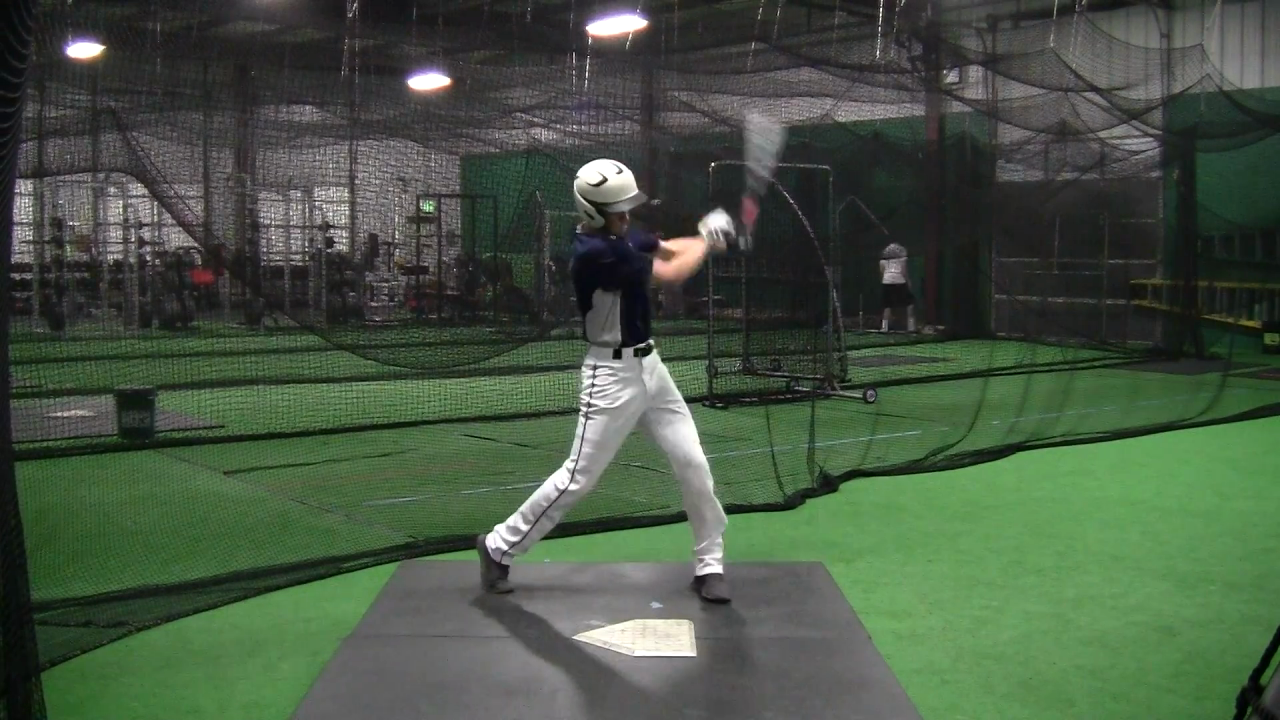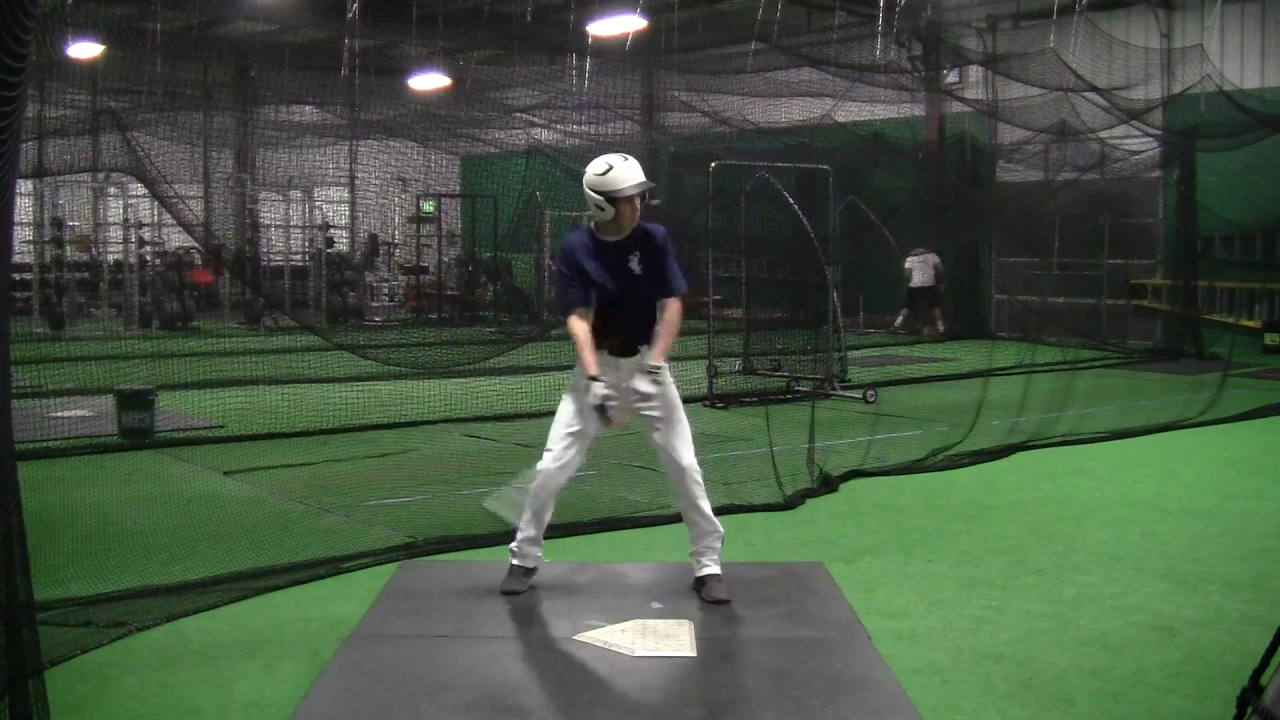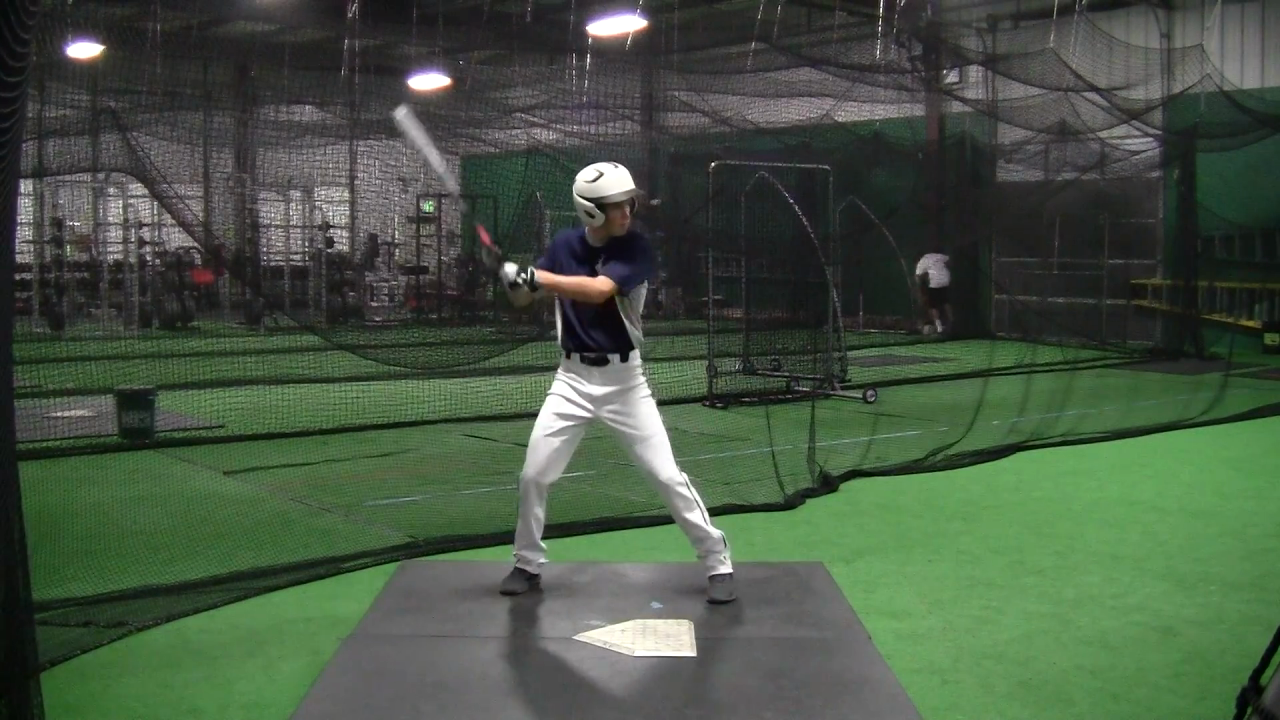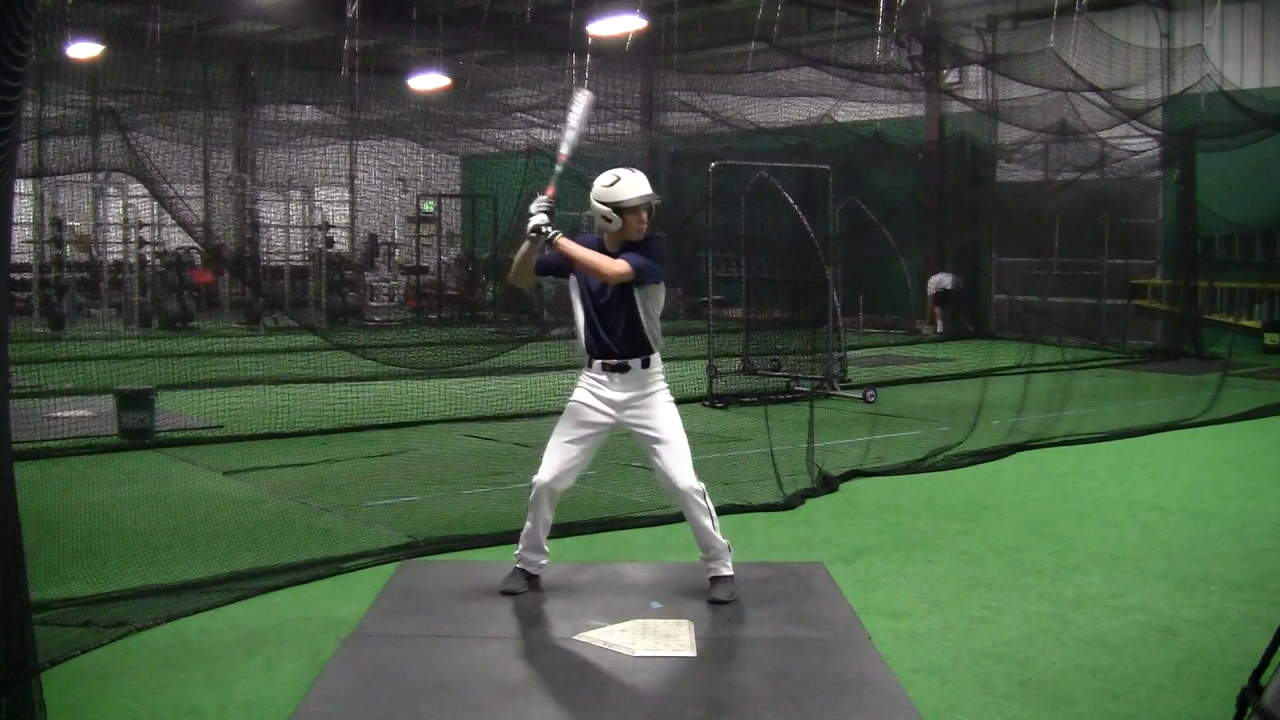
dt=0.3s
person 1, frame 1
left shoulder: (614, 236)
right shoulder: (594, 253)
left elbow: (663, 249)
right elbow: (670, 275)
left wrist: (708, 233)
right wrist: (710, 238)
left hip: (647, 364)
right hip: (611, 375)
left knee: (693, 464)
right knee: (578, 478)
left ankle: (709, 567)
right ankle: (498, 546)
person 1, frame 2
left shoulder: (654, 238)
right shoulder: (576, 247)
left elbow: (672, 305)
right elbow: (577, 318)
left wrist: (656, 364)
right wrist: (593, 377)
left hip: (646, 366)
right hip: (595, 369)
left knee: (684, 466)
right knee: (552, 469)
left ankle: (708, 565)
right ankle: (524, 559)
person 1, frame 3
left shoulder: (636, 247)
right shoulder: (564, 243)
left elbow: (602, 291)
right elbow: (526, 295)
left wrist: (534, 276)
right wrist: (514, 279)
left hip: (623, 378)
right hip: (572, 377)
left knee: (667, 476)
right knee: (534, 474)
left ankle: (717, 562)
right ankle: (528, 564)
person 1, frame 4
left shoulder: (650, 249)
right shoulder: (580, 245)
left elbow: (614, 272)
right elbow: (519, 279)
left wrist: (556, 238)
right wrist: (535, 236)
left hip: (646, 385)
right hip: (595, 384)
left knee: (684, 483)
right knee: (547, 481)
left ankle: (719, 567)
right ankle: (528, 564)
